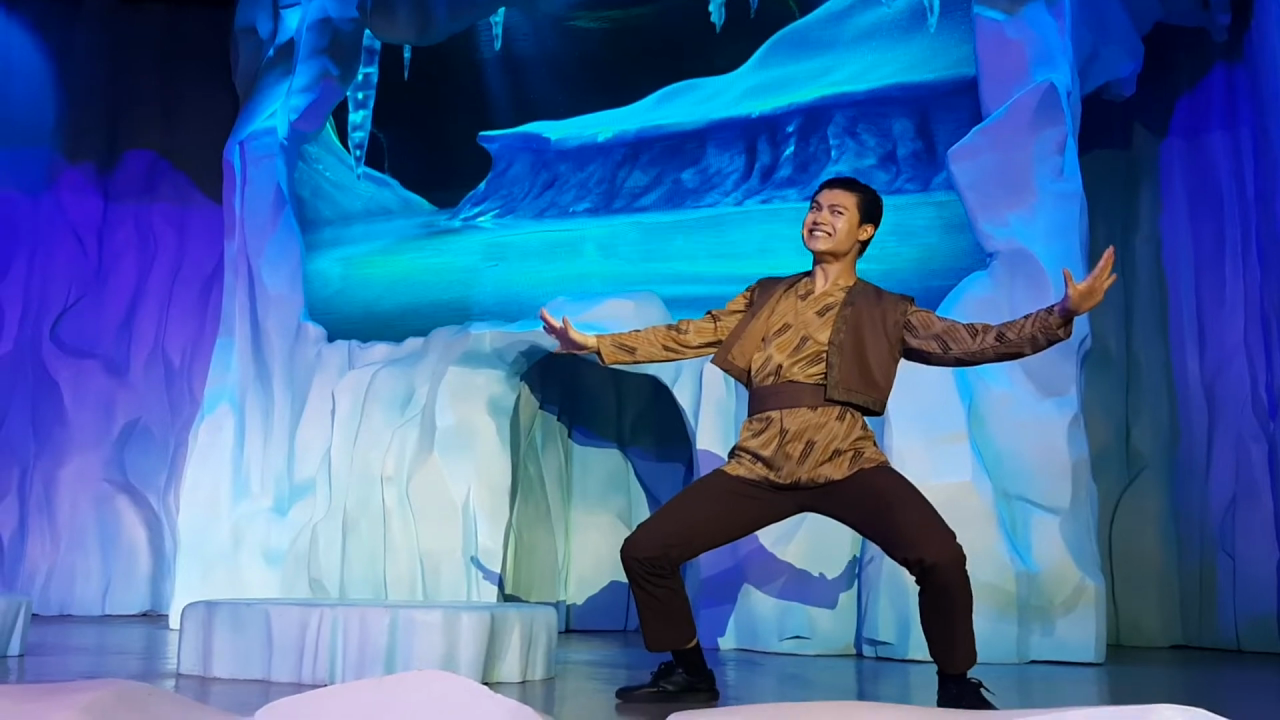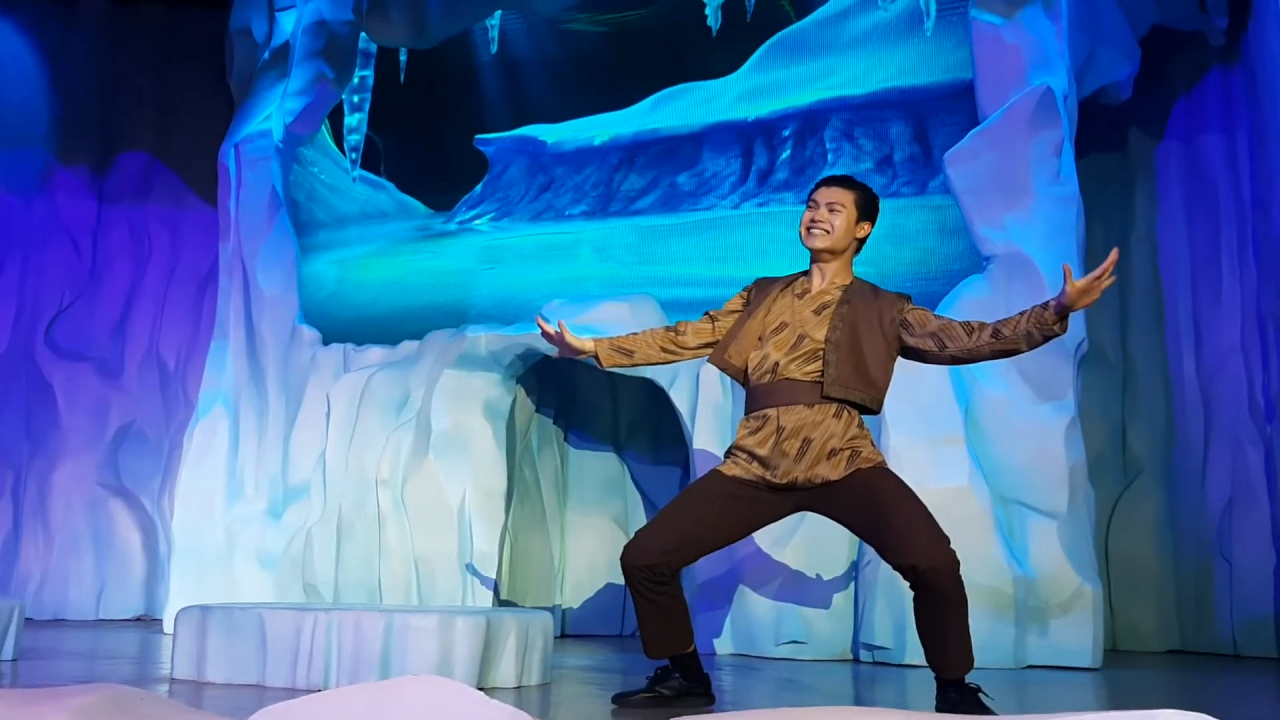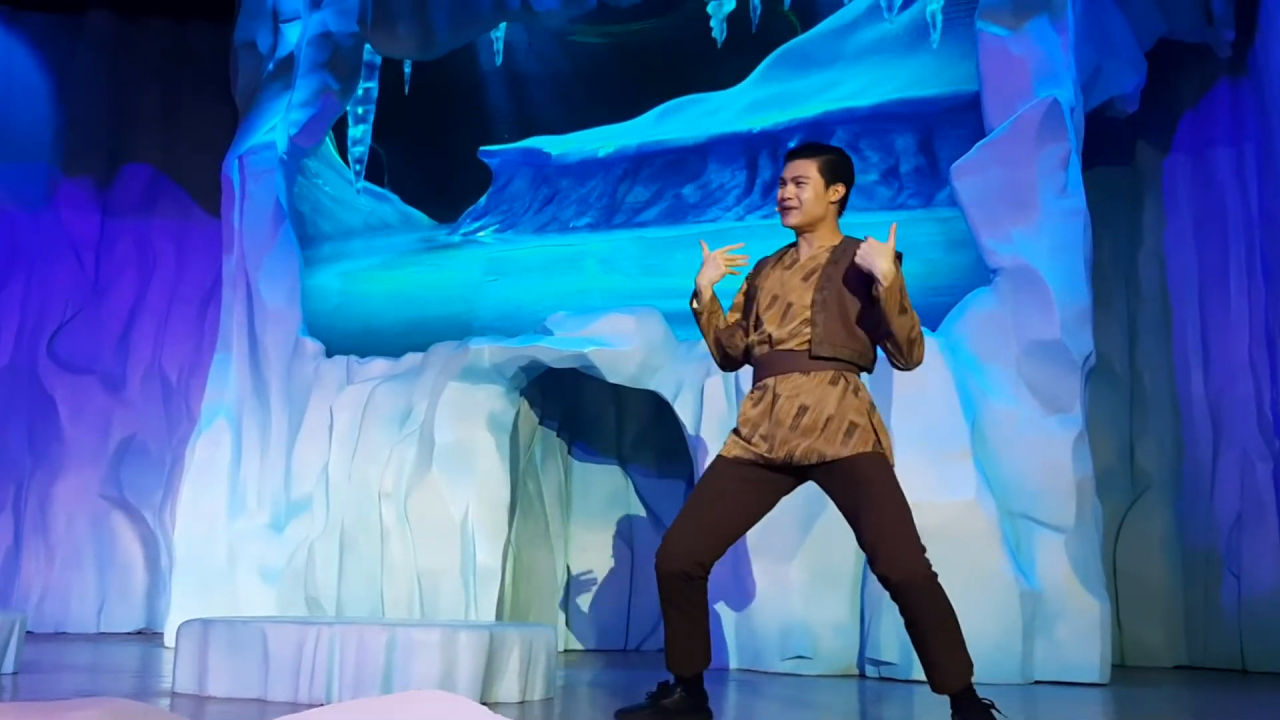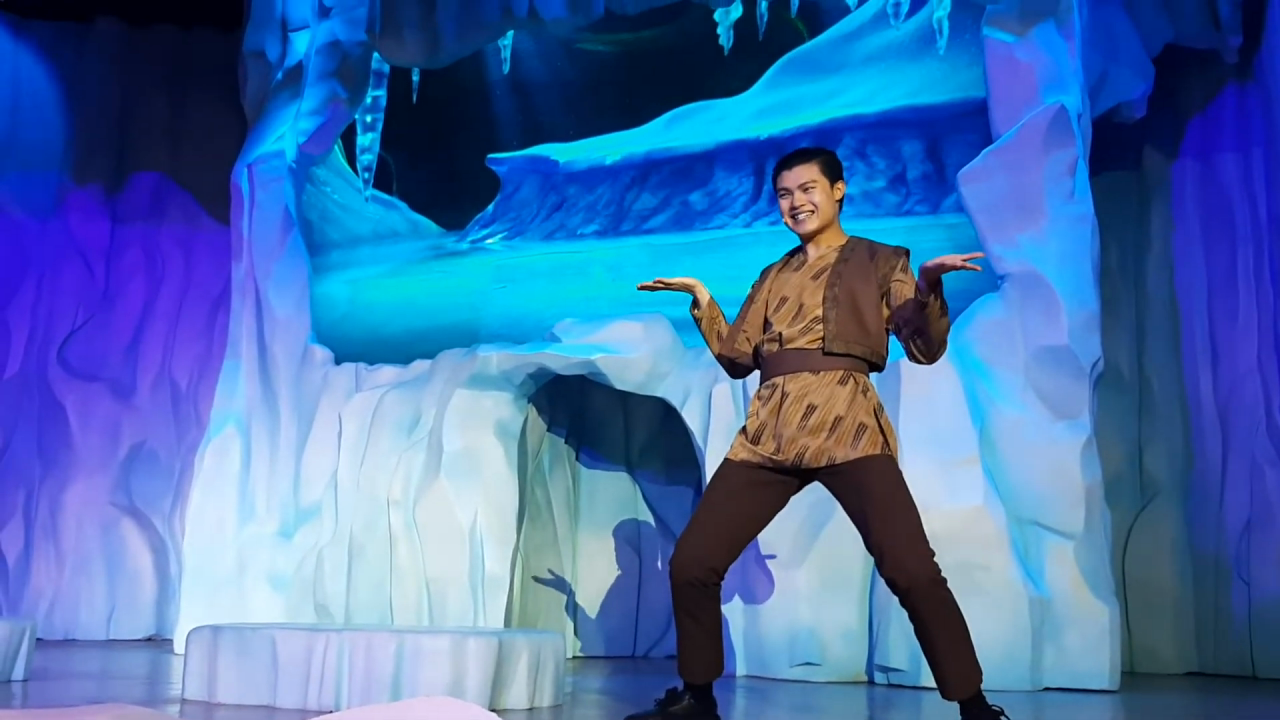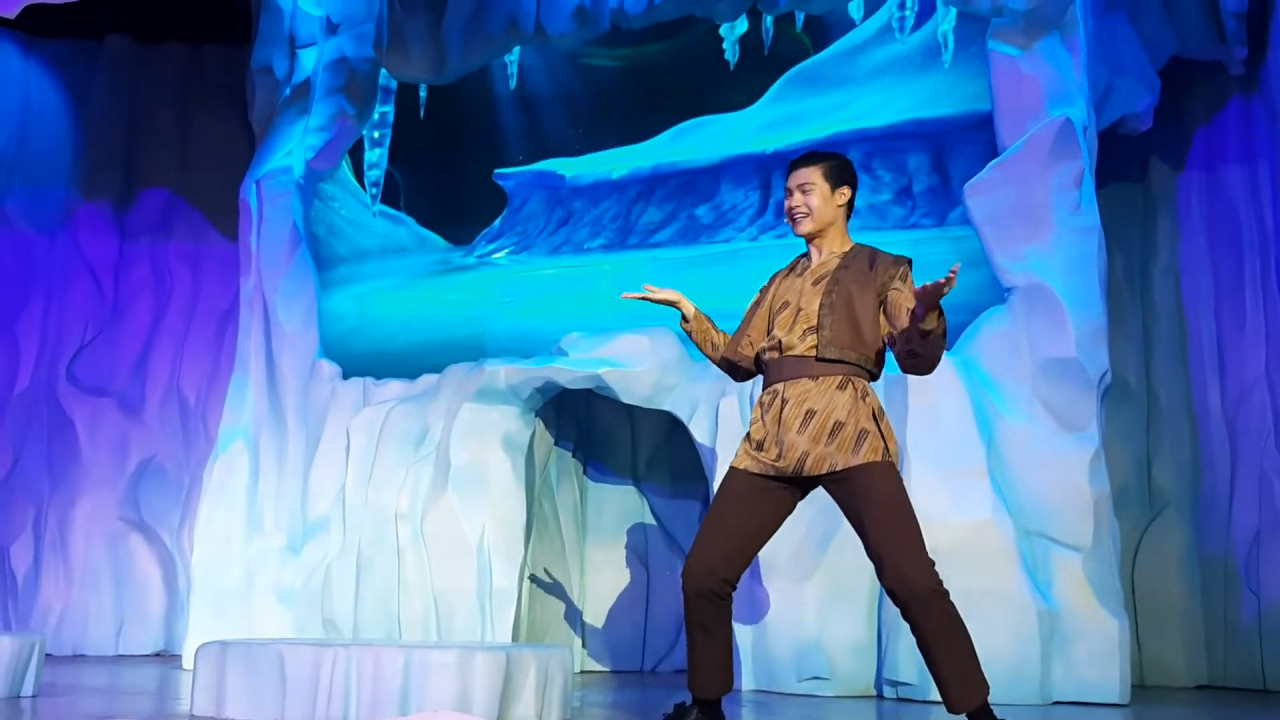
dt=1s
person 1, frame 1
left shoulder: (887, 312)
right shoulder: (765, 297)
left elbow: (969, 342)
right elbow: (690, 335)
left wrist: (1062, 314)
right wrist: (596, 343)
left hip: (846, 462)
right hip: (758, 465)
left knee: (941, 558)
right knee: (644, 550)
left ankle: (956, 686)
right ankle: (689, 673)
person 1, frame 2
left shoulder: (883, 310)
right shoulder: (762, 296)
left elbow: (965, 340)
right elbow: (686, 338)
left wrist: (1057, 310)
right wrist: (591, 347)
left hip: (842, 460)
right hip: (754, 463)
left knee: (934, 563)
right knee: (644, 557)
person 1, frame 3
left shoulder: (869, 260)
right shoulder: (765, 269)
left elbow: (908, 356)
right elbow: (729, 354)
left wrist: (886, 279)
right wrist: (705, 291)
left hip: (841, 428)
right hip: (761, 432)
left knee: (905, 568)
right knee: (677, 558)
person 1, frame 4
left shoulder: (881, 261)
right shoulder: (773, 276)
left elbow: (925, 349)
right elbow: (737, 358)
left wrist: (928, 286)
right wrist: (701, 298)
left hip: (847, 427)
right hip: (768, 433)
left knee: (913, 571)
right knee: (691, 564)
person 1, frame 5
left shoulder: (883, 270)
right shoulder: (780, 282)
left elbow: (918, 360)
right elbow: (740, 361)
left wrist: (927, 308)
right wrist: (688, 309)
left hip: (849, 432)
right hip: (771, 440)
left knee: (912, 580)
right knee: (703, 574)
